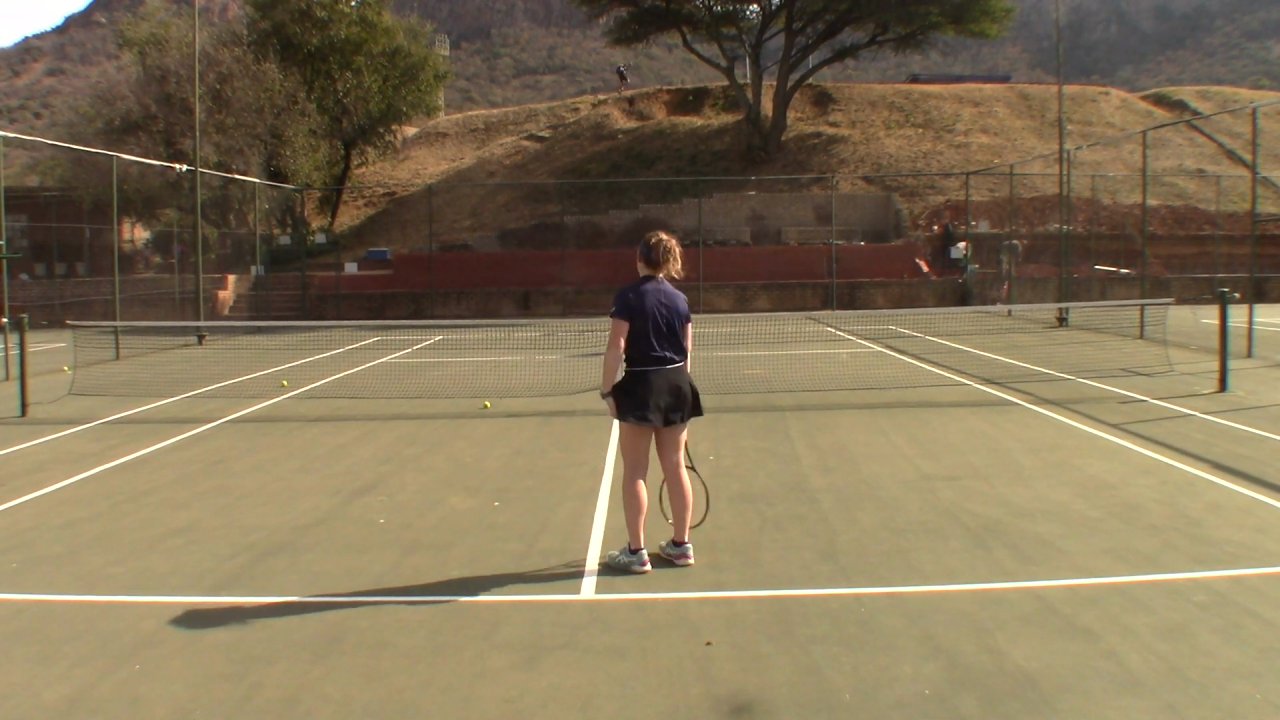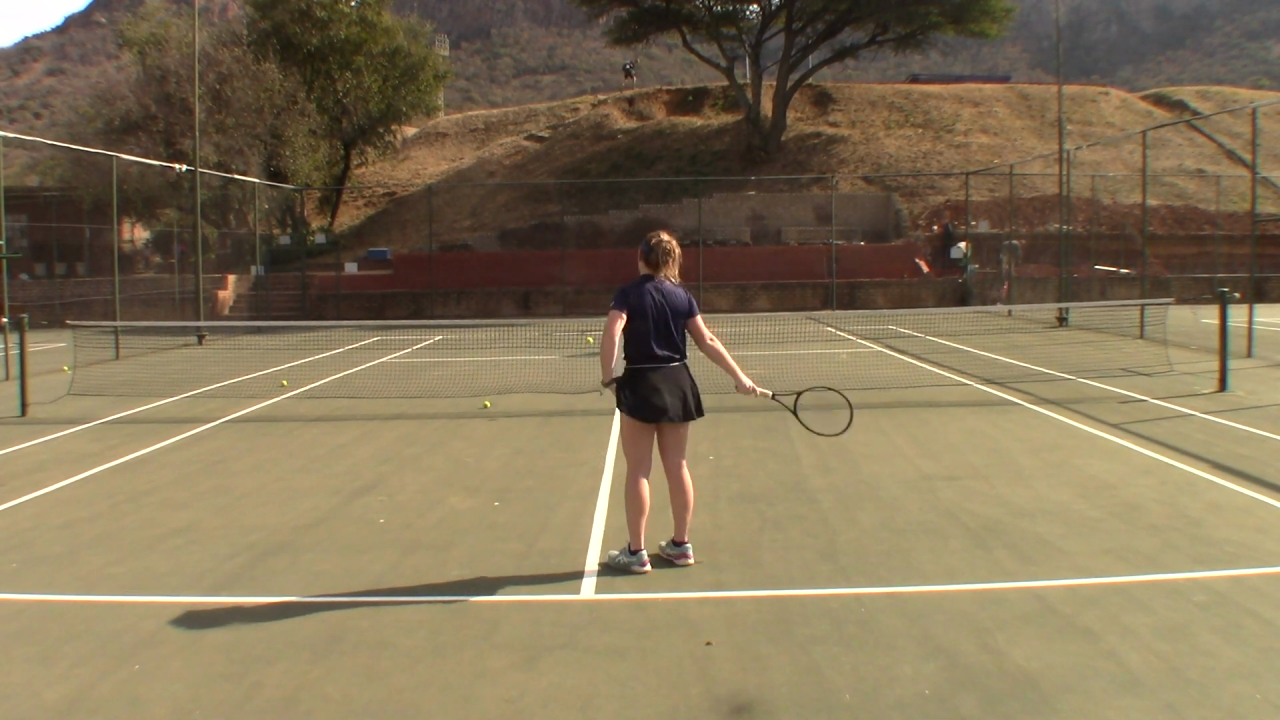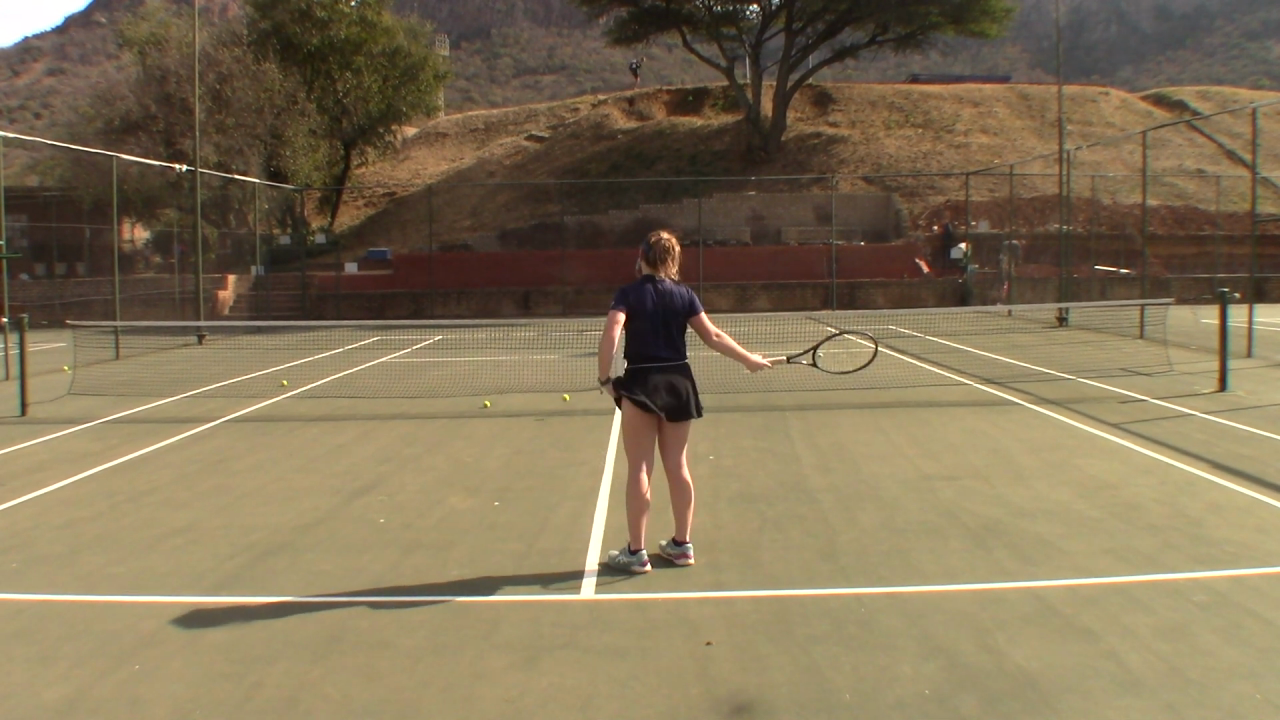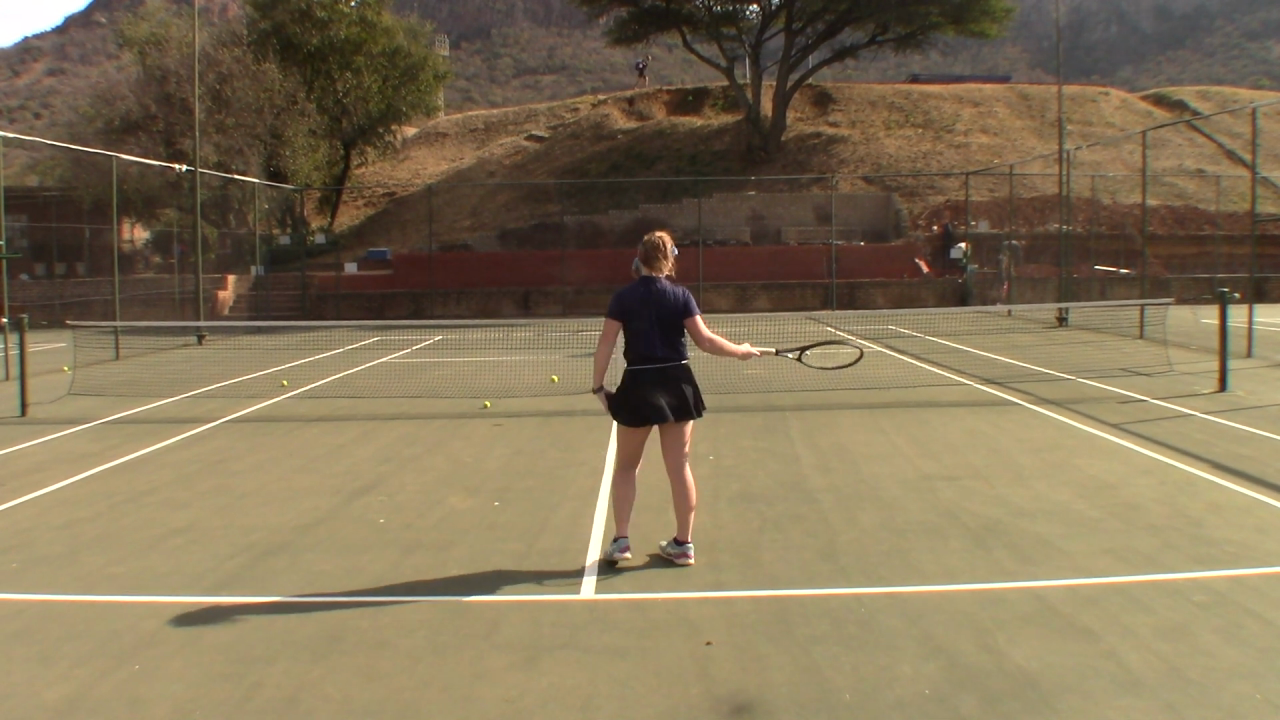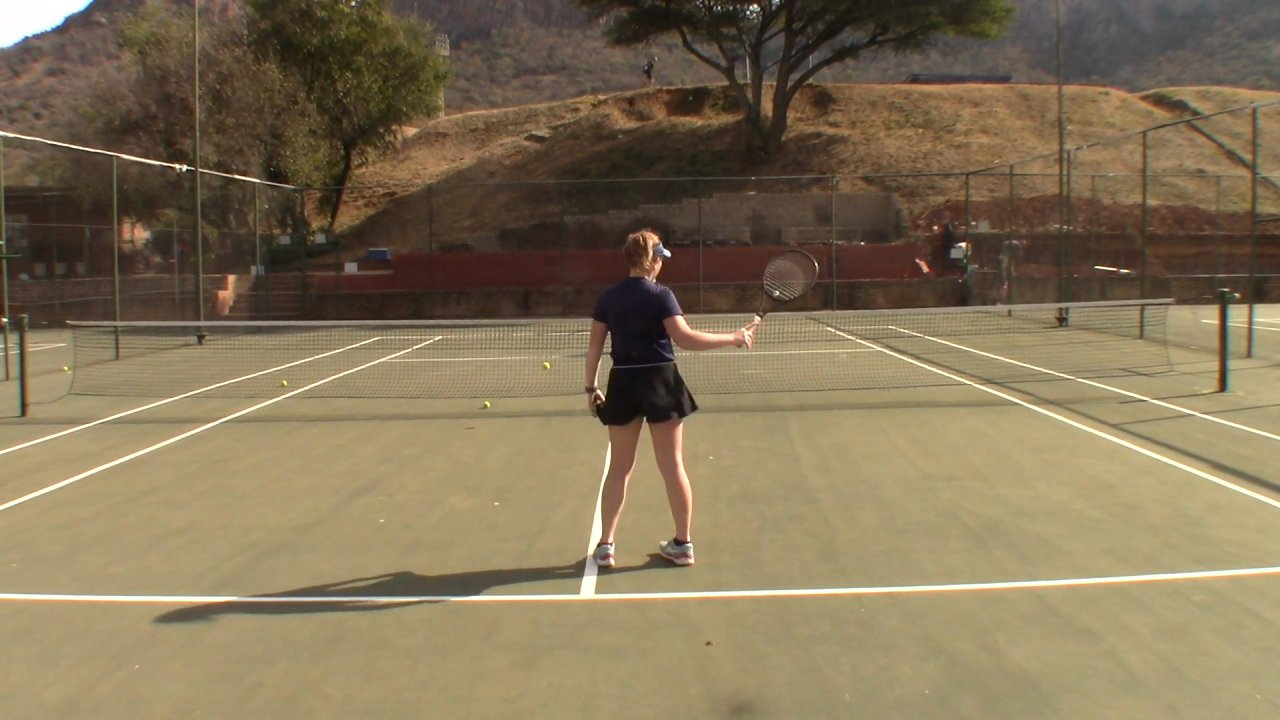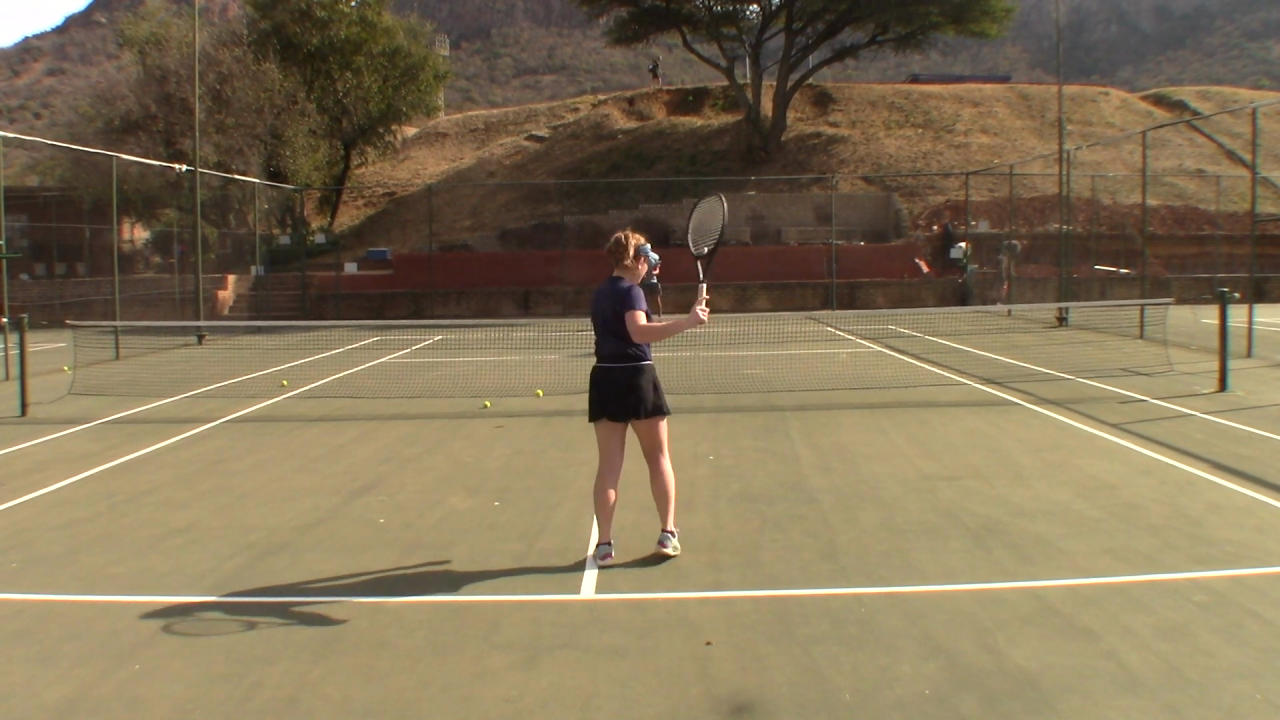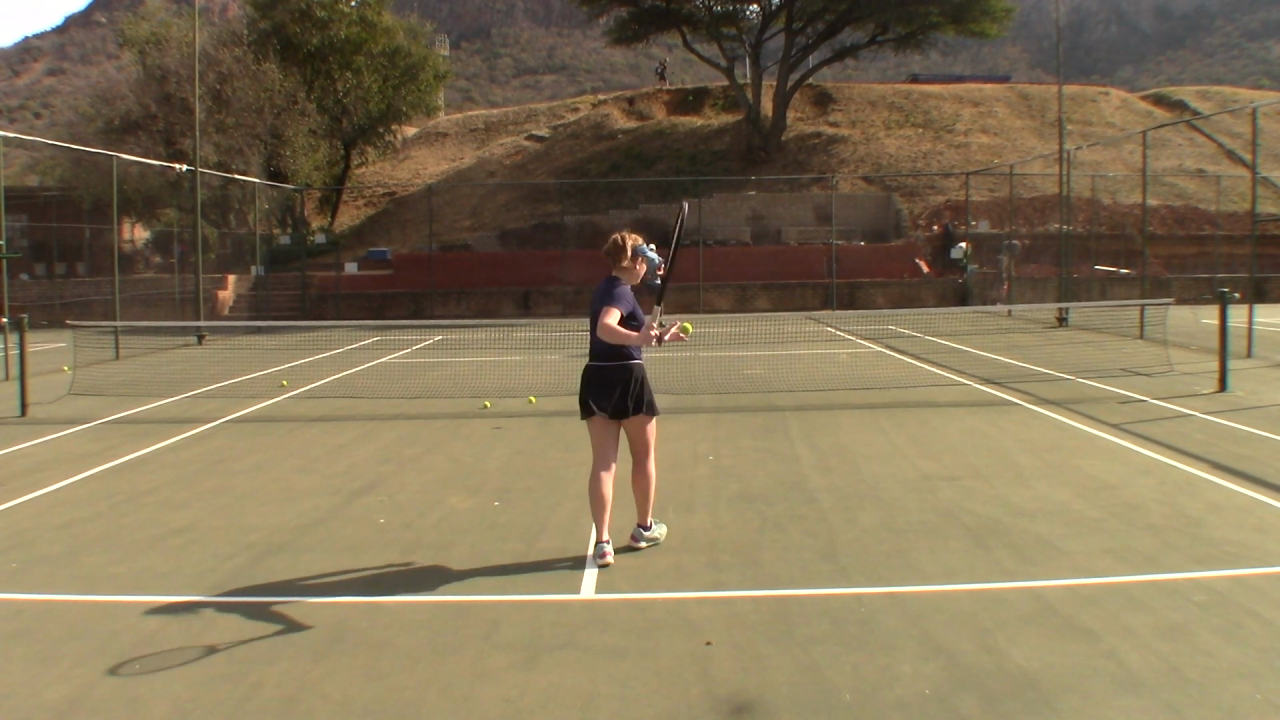
dt=0.2s
person 1, frame 1
left shoulder: (628, 296)
right shoulder: (679, 299)
left elbow: (616, 347)
right elbow: (686, 351)
left wrist: (607, 391)
left hip: (640, 386)
right hip: (676, 384)
left knee: (635, 472)
right knee: (676, 467)
left ankle: (636, 552)
right ankle: (681, 544)
person 1, frame 2
left shoulder: (628, 294)
right shoulder: (681, 296)
left elbow: (611, 337)
right elbow: (707, 341)
left wrist: (608, 378)
right wrist: (739, 377)
left hip: (641, 384)
right hip: (677, 382)
left knee: (637, 471)
right knee: (677, 467)
left ankle: (636, 552)
right ankle: (681, 544)
person 1, frame 3
left shoulder: (629, 294)
right shoulder: (683, 294)
left elbow: (610, 337)
right elbow: (713, 337)
left wrist: (605, 379)
right wrist: (750, 359)
left hip: (641, 385)
right hip: (678, 382)
left knee: (639, 470)
right knee: (677, 466)
left ankle: (636, 552)
right ankle: (682, 544)
person 1, frame 4
left shoulder: (624, 297)
right shoulder: (680, 295)
left elbow: (605, 345)
right elbow: (704, 340)
left wrist: (598, 387)
right wrist: (741, 351)
left hip: (639, 385)
right hip: (677, 383)
left knee: (626, 466)
right knee: (679, 467)
left ankle: (621, 540)
right ankle: (683, 544)
person 1, frame 5
left shoulder: (608, 297)
right shoulder: (660, 295)
left elbow: (594, 346)
right elbow: (684, 338)
left wrist: (591, 387)
right wrist: (733, 338)
left hip: (623, 384)
right hip: (662, 382)
left knee: (619, 469)
right knee: (673, 466)
left ankle: (605, 545)
right ankle: (683, 543)
person 1, frame 6
left shoulder: (601, 293)
right shoulder: (630, 291)
right elbow: (639, 333)
right wrist: (686, 321)
left hip: (604, 380)
right hip: (638, 379)
left knee: (609, 466)
right knee: (659, 460)
left ankle: (604, 545)
right ankle: (668, 535)
person 1, frame 7
left shoulder: (606, 289)
right shoulder: (620, 291)
right elbow: (605, 329)
left wrist: (657, 337)
right wrist: (639, 337)
left hip: (596, 379)
right hip: (626, 379)
left knee: (603, 463)
right knee: (643, 457)
left ankle: (603, 543)
right ankle: (644, 527)
